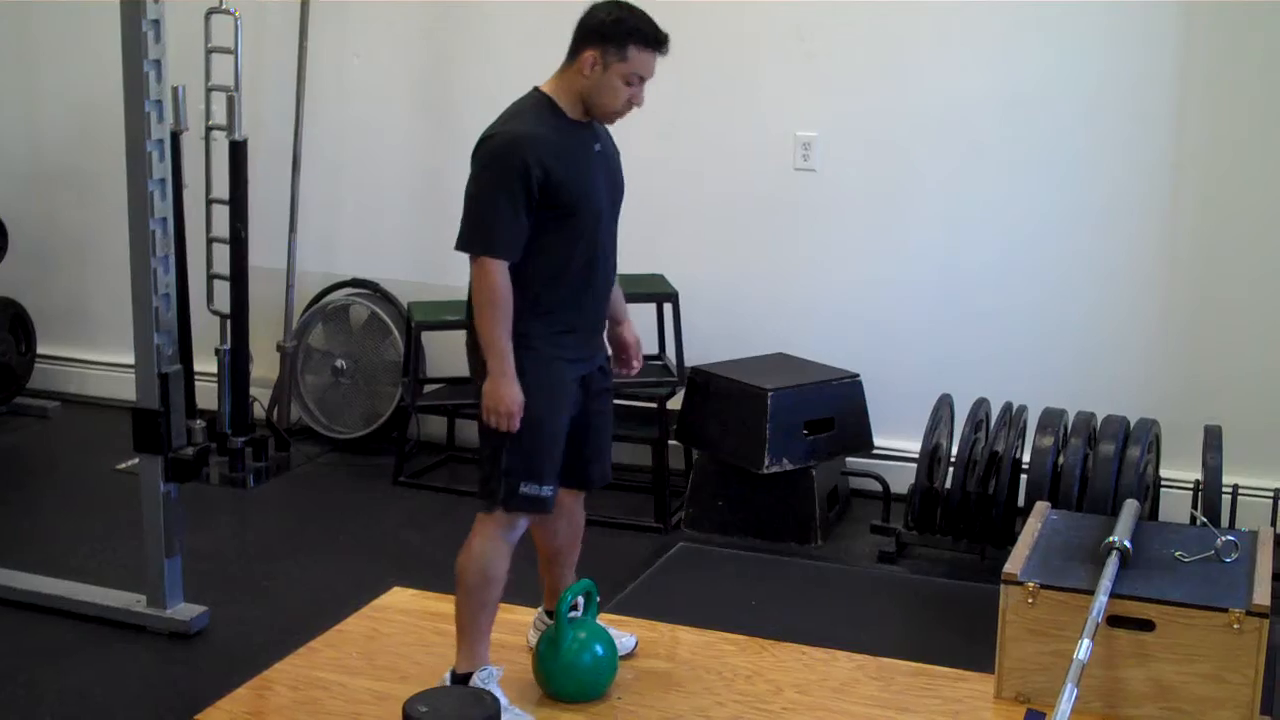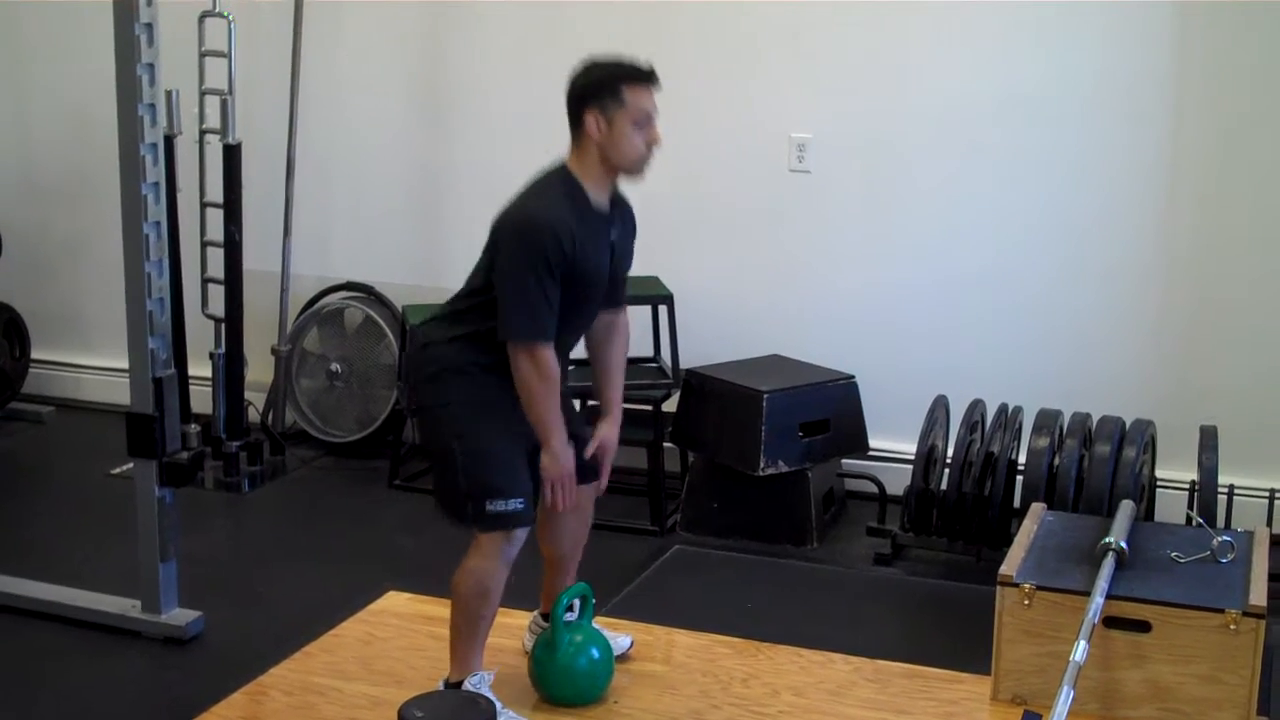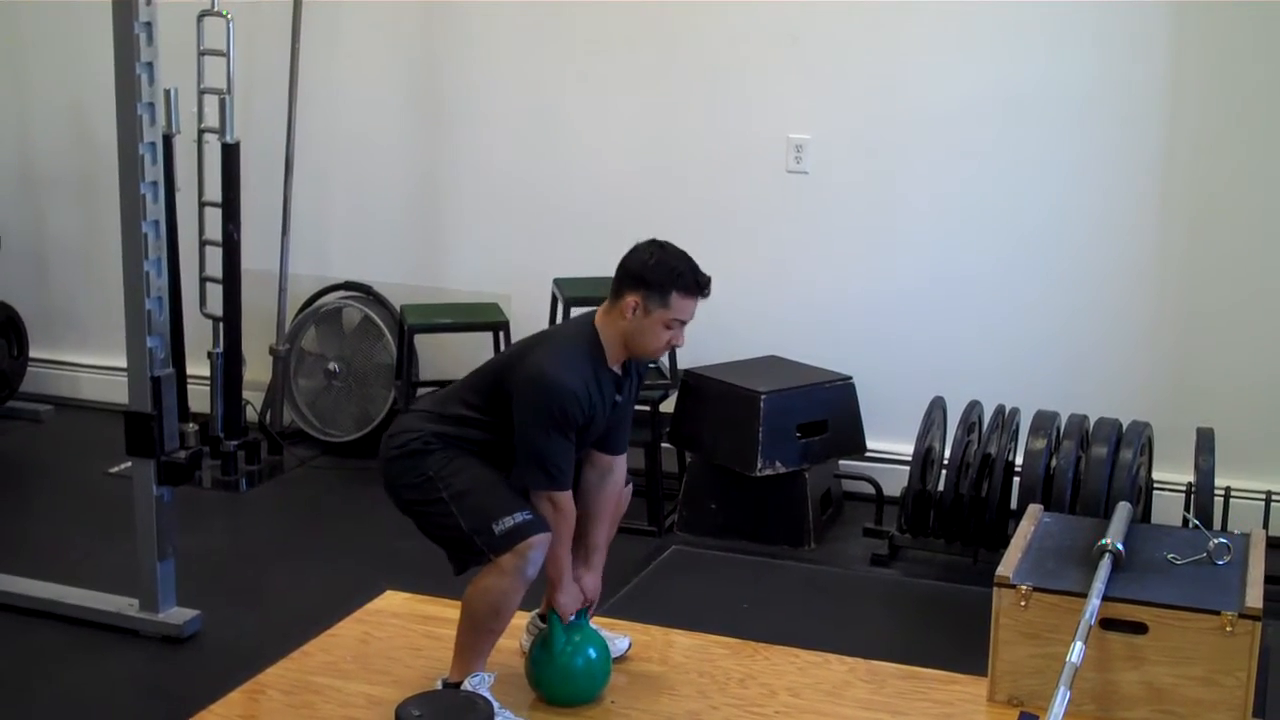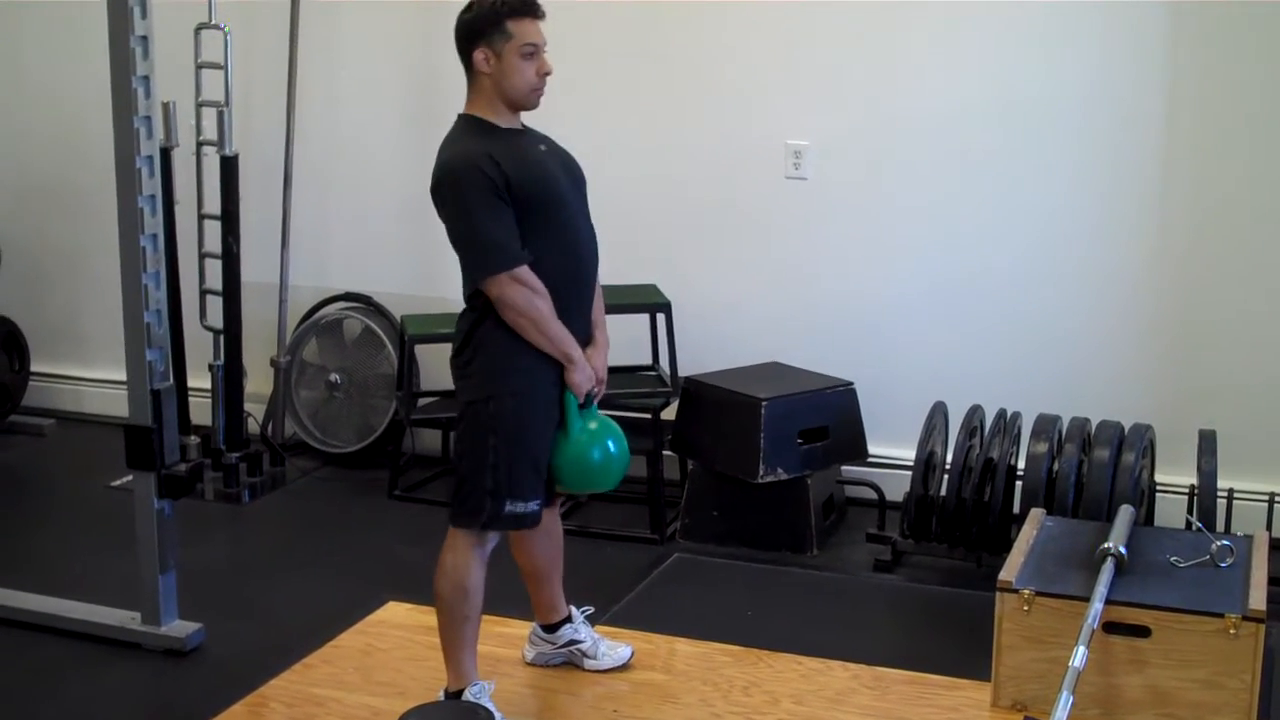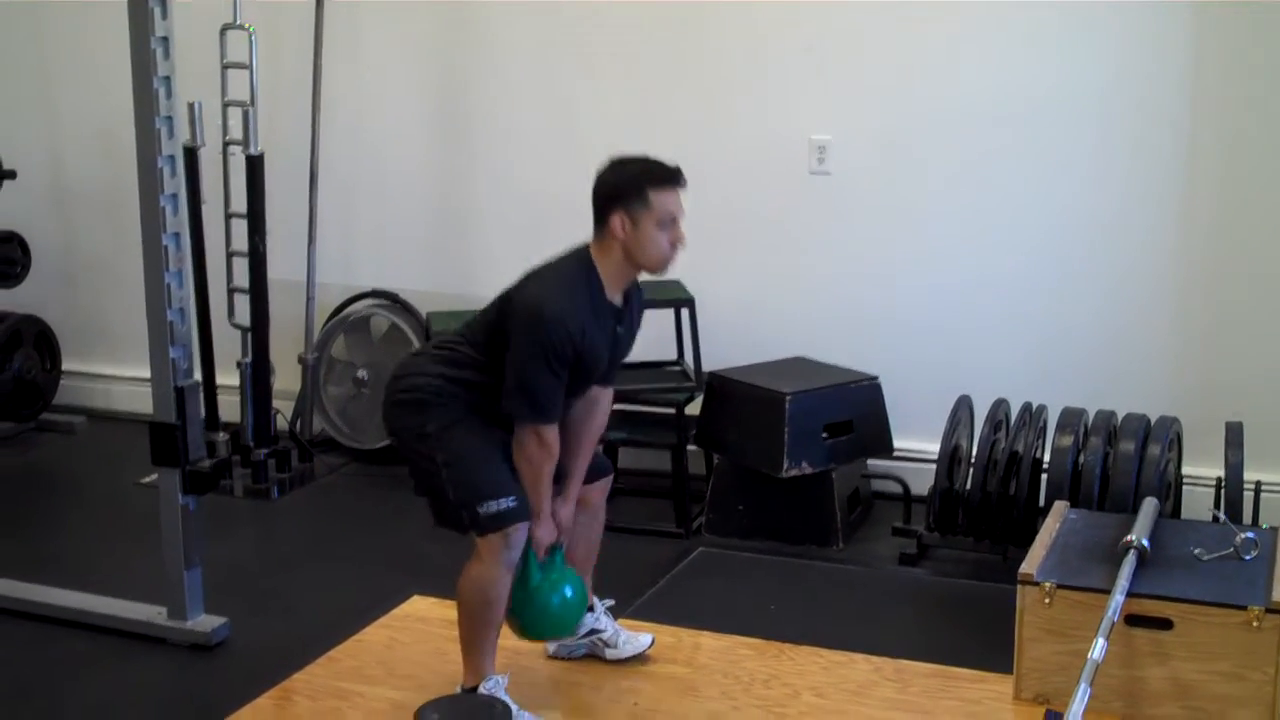
dt=1s
person 1, frame 1
left shoulder: (595, 136)
right shoulder: (517, 142)
right elbow: (490, 263)
left wrist: (618, 319)
right wrist: (499, 372)
left hip: (581, 351)
right hip: (528, 361)
left knee: (569, 490)
right knee: (509, 510)
left ankle: (556, 618)
person 1, frame 2
left shoulder: (616, 214)
right shoulder: (540, 221)
left elbow: (610, 317)
right elbow: (532, 352)
left wrist: (610, 415)
right wrist: (553, 446)
left hip: (515, 372)
right hip: (457, 372)
left knee: (584, 480)
right knee: (507, 524)
left ankle: (552, 622)
person 1, frame 3
left shoulder: (625, 362)
right shoulder: (555, 377)
left elbow: (606, 465)
right elbow: (553, 498)
left wrist: (591, 568)
right wrist: (563, 582)
left hip: (500, 451)
right hip: (427, 455)
left knee: (617, 492)
right knee: (525, 546)
left ankle: (552, 623)
person 1, frame 4
left shoulder: (534, 144)
right shoulder: (468, 162)
left elbow: (577, 250)
right elbow: (508, 282)
left wrist: (595, 343)
right wrist: (573, 358)
left hip: (560, 361)
right hip: (509, 368)
left knee: (541, 502)
right knee: (478, 525)
left ankle: (555, 630)
person 1, frame 5
left shoulder: (625, 299)
right shoulder: (552, 307)
left elbow: (593, 397)
right elbow: (537, 432)
left wrist: (565, 498)
right wrist: (540, 516)
left hip: (495, 403)
right hip: (432, 403)
left knee: (594, 484)
right knee: (507, 529)
left ankle: (579, 623)
